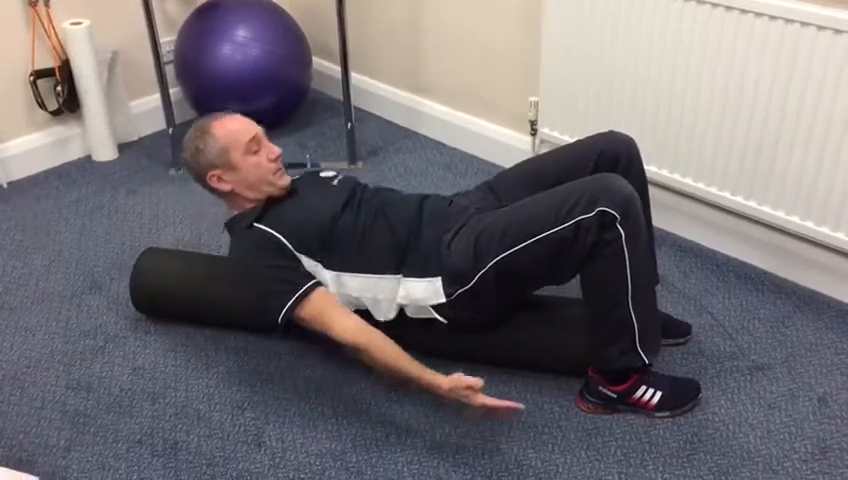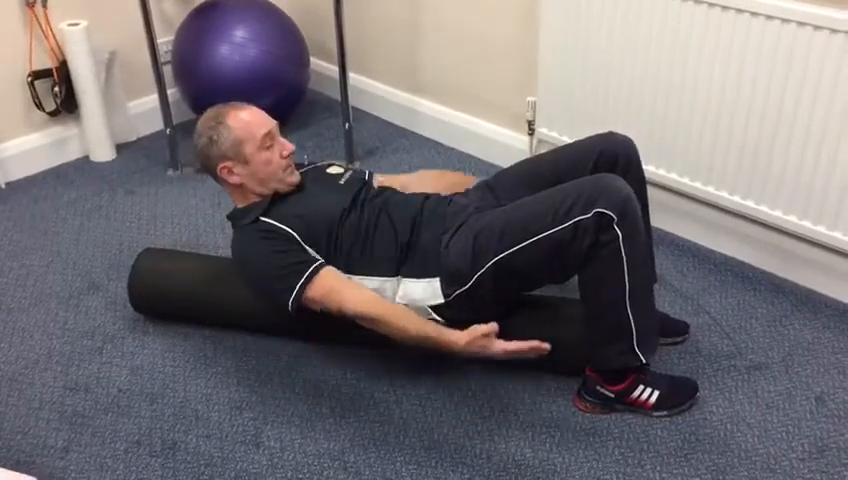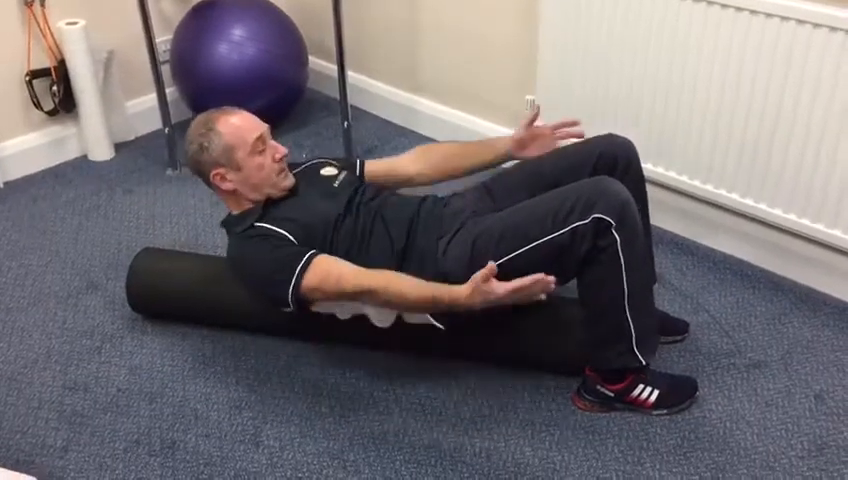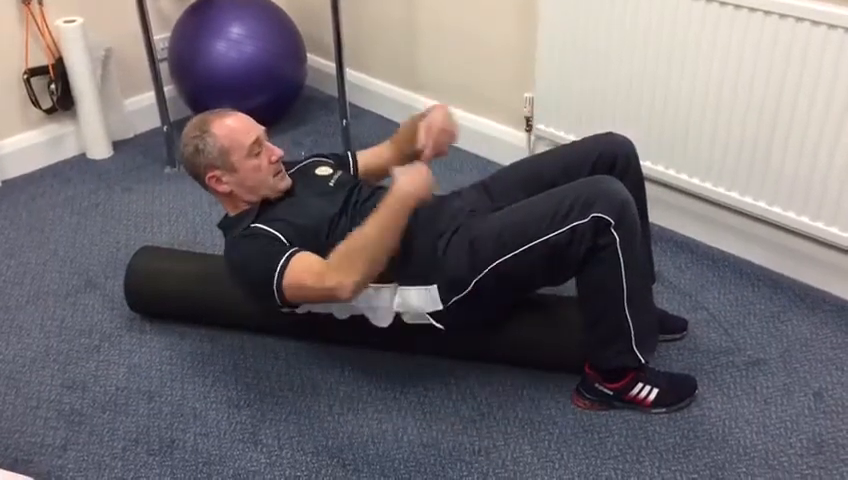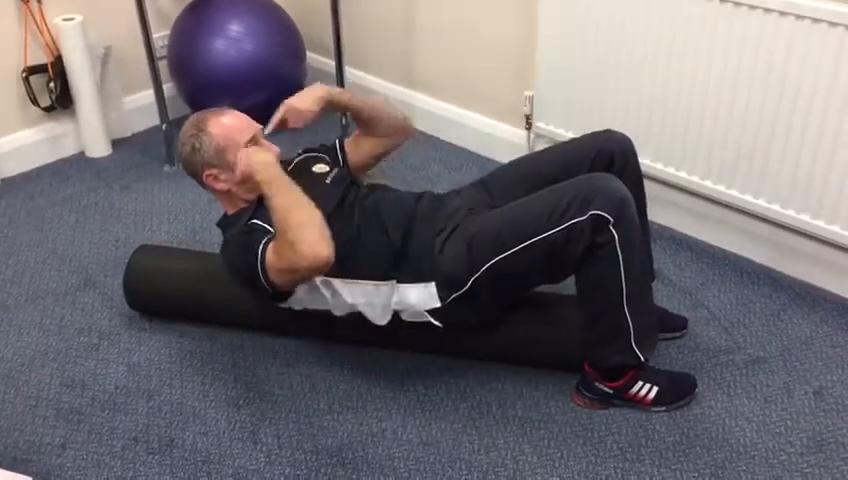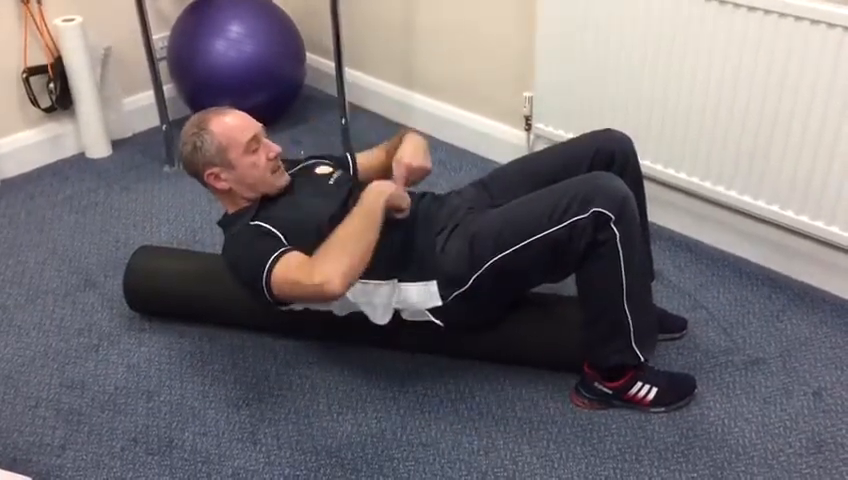
dt=0.4s
person 1, frame 1
left shoulder: (301, 186)
right shoulder: (258, 248)
right elbow: (341, 327)
right wrist: (438, 384)
left hip: (457, 215)
right hip: (456, 273)
left knee: (614, 151)
right knee: (611, 202)
left ankle: (630, 307)
right ankle: (617, 379)
person 1, frame 2
left shoulder: (308, 175)
right shoulder: (260, 243)
left elbow: (416, 182)
right elbow: (354, 303)
left wrist: (509, 196)
right wrist: (456, 343)
left hip: (455, 213)
right hip: (453, 271)
left knee: (612, 152)
right knee: (609, 204)
left ankle: (629, 309)
right ankle: (616, 379)
person 1, frame 3
left shoulder: (303, 174)
right shoulder: (256, 247)
left elbow: (411, 166)
right elbow: (359, 285)
left wrist: (511, 147)
right wrist: (464, 298)
left hip: (454, 215)
right hip: (450, 266)
left knee: (612, 153)
right knee: (607, 207)
left ankle: (628, 309)
right ankle: (617, 378)
person 1, frame 4
left shoulder: (298, 172)
right shoulder: (251, 247)
left elbow: (393, 153)
right elbow: (339, 282)
left wrist: (428, 119)
right wrist: (404, 196)
left hip: (451, 217)
right hip: (444, 275)
left knee: (611, 152)
right knee: (606, 205)
left ankle: (627, 309)
right ankle: (615, 377)
person 1, frame 5
left shoulder: (298, 163)
right shoulder: (245, 243)
left elbow: (393, 131)
right elbow: (314, 254)
left wrist: (326, 94)
right wrist: (266, 175)
left hip: (450, 211)
right hip: (446, 275)
left knee: (610, 149)
right knee: (604, 205)
left ankle: (627, 304)
right ankle: (614, 374)
person 1, frame 6
left shoulder: (295, 170)
right shoulder: (249, 244)
left elbow: (385, 163)
right elbow: (328, 280)
left wrist: (408, 142)
right wrist: (376, 197)
left hip: (453, 211)
right hip: (447, 273)
left knee: (610, 149)
right knee: (605, 202)
left ankle: (627, 307)
right ankle: (614, 375)
